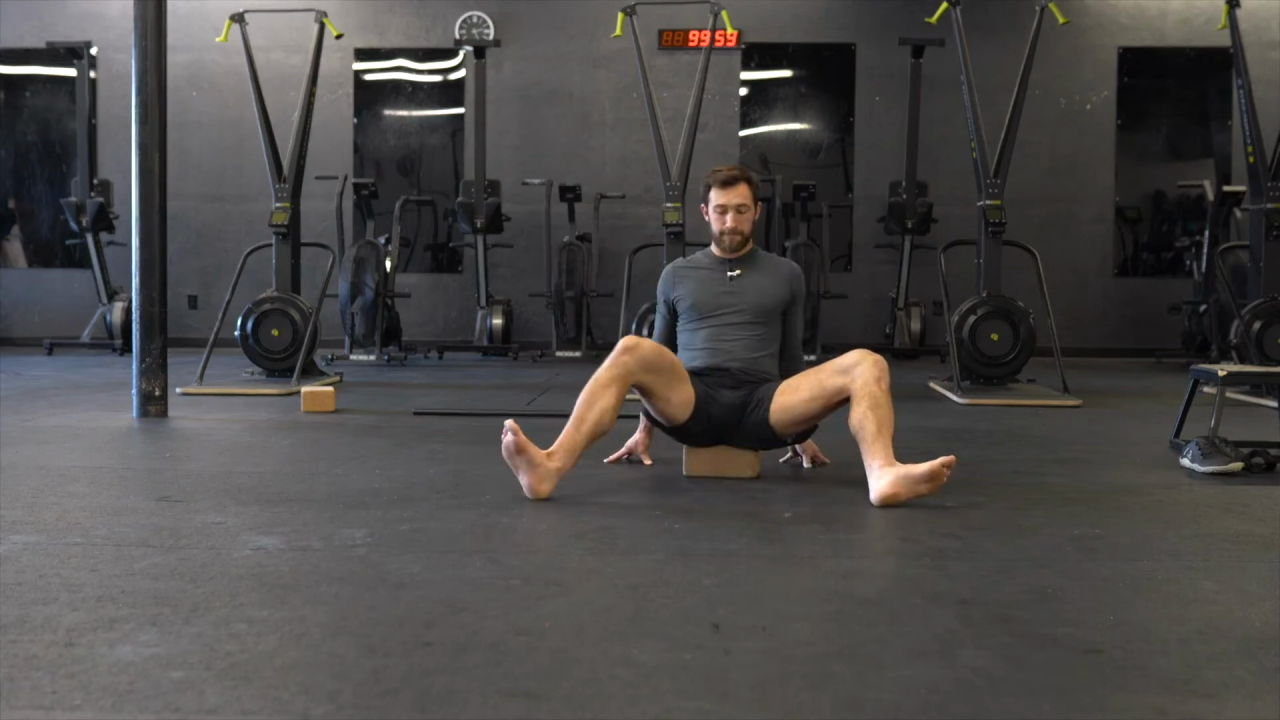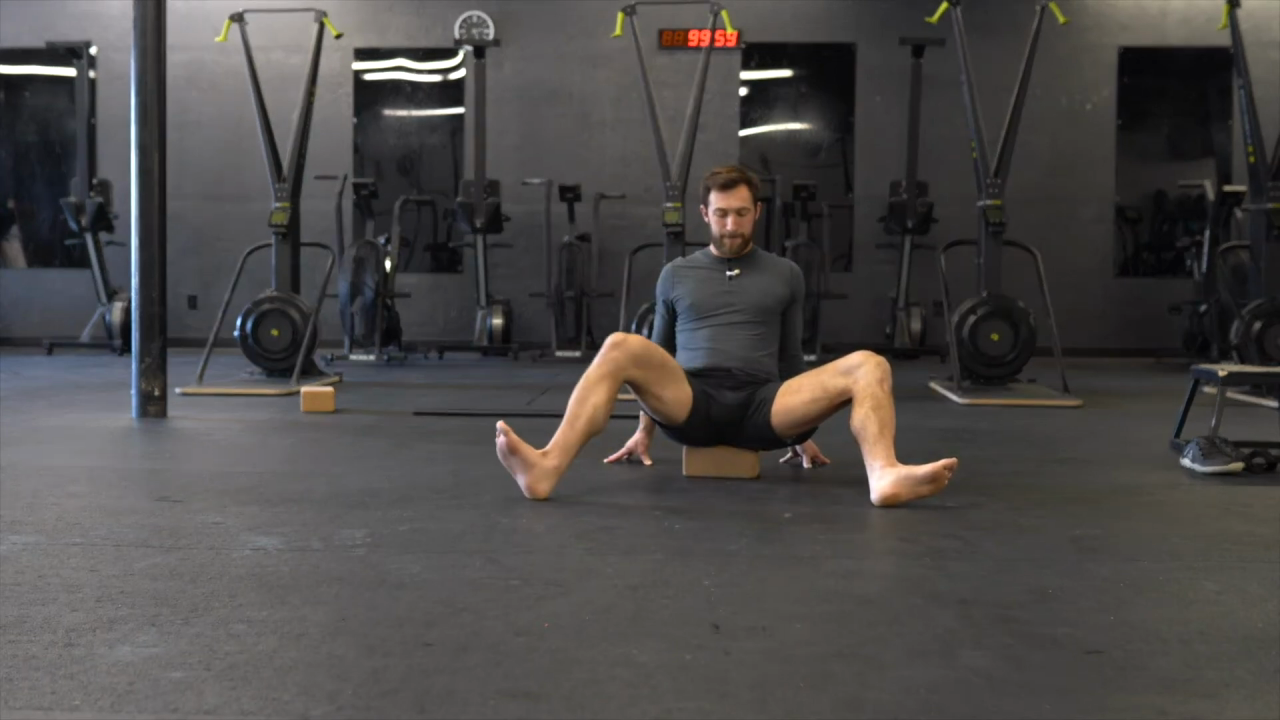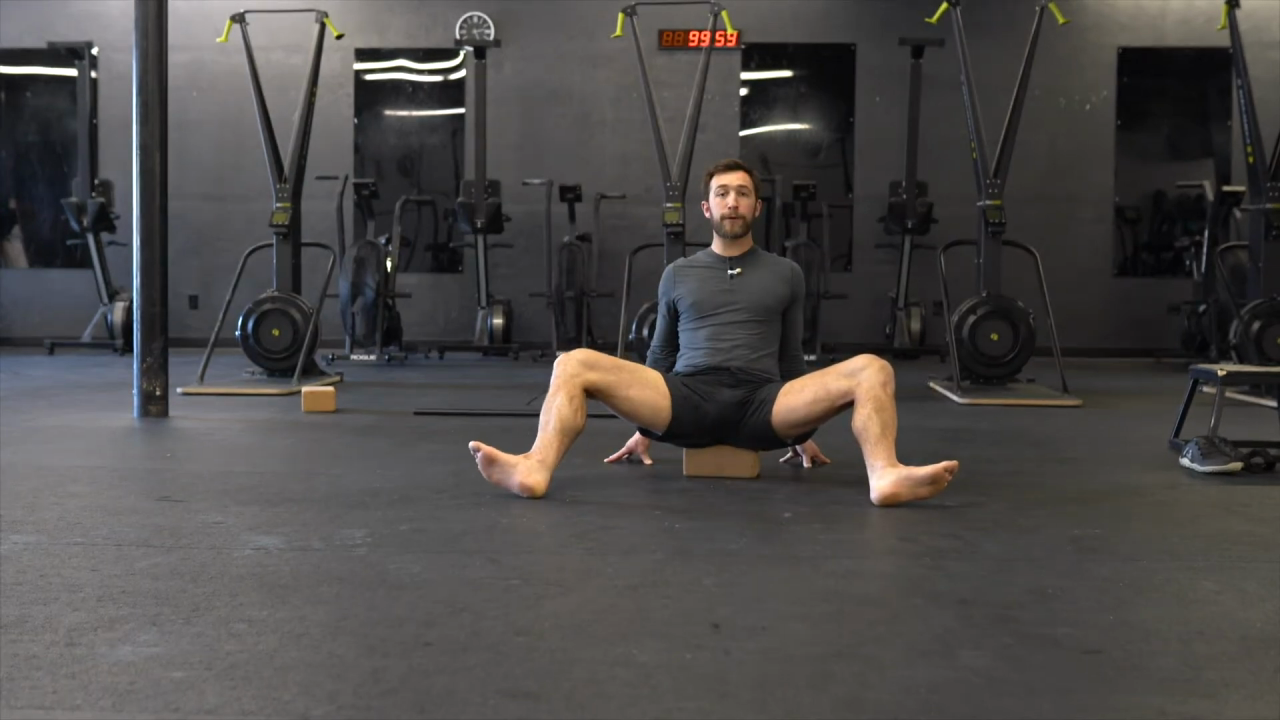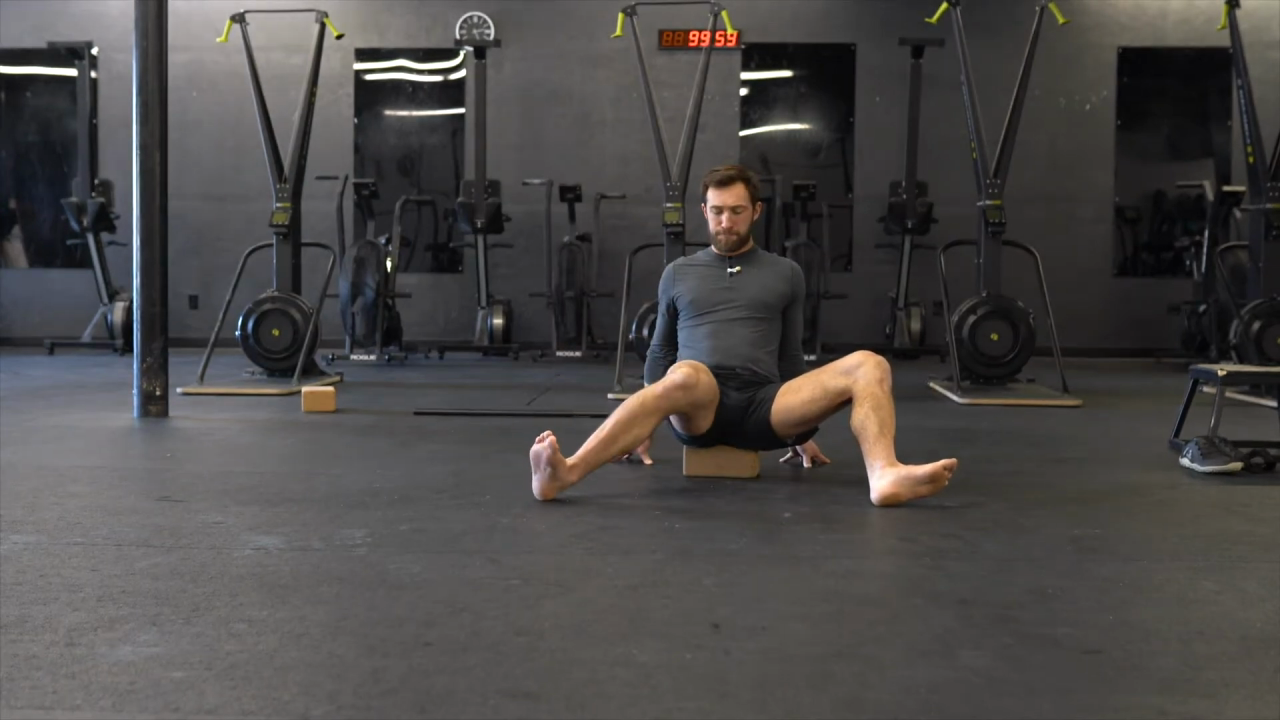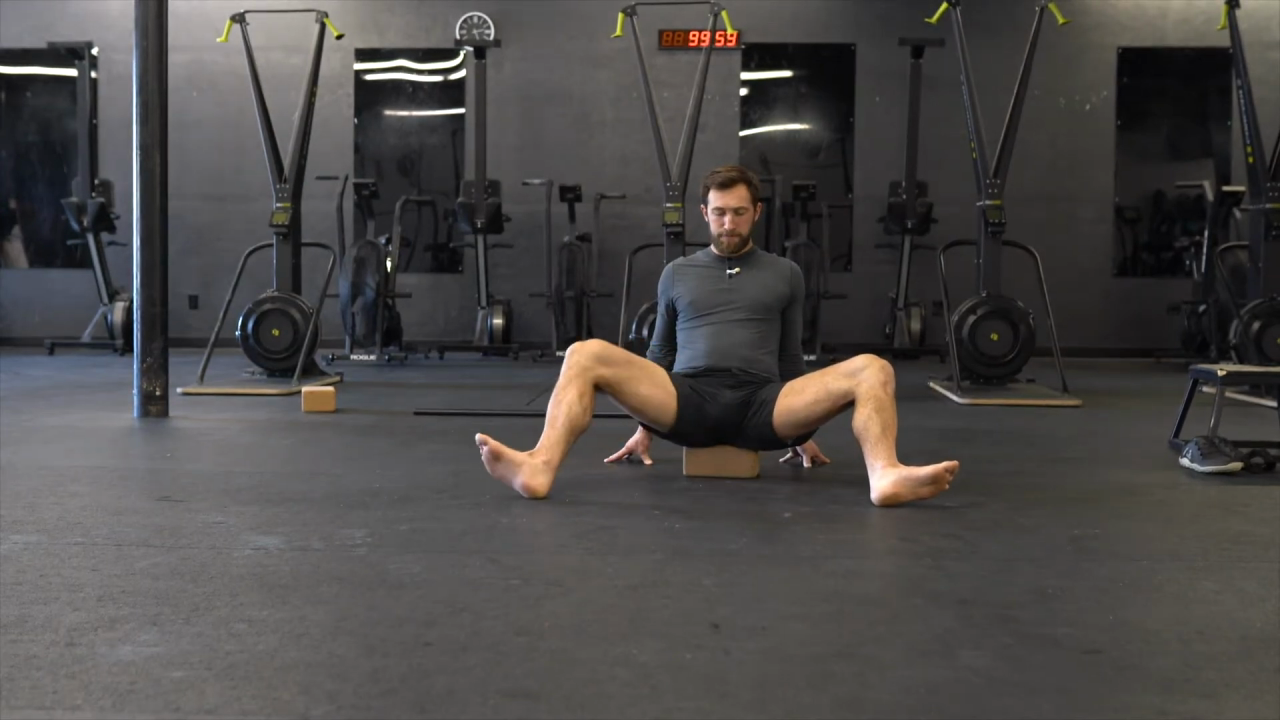
dt=1s
person 1, frame 1
left shoulder: (785, 275)
right shoulder: (677, 275)
left elbow: (790, 358)
right elbow: (662, 354)
left wrist: (801, 429)
right wrist: (645, 430)
left hip: (760, 407)
right hip: (691, 404)
left knee: (866, 365)
right knee: (634, 351)
left ankle: (883, 475)
right ankle: (551, 468)
person 1, frame 2
left shoulder: (785, 274)
right shoulder: (676, 275)
left elbow: (789, 359)
right elbow: (660, 355)
left wrist: (800, 430)
right wrist: (644, 429)
left hip: (760, 406)
right hip: (690, 406)
left knee: (868, 366)
right knee: (622, 347)
left ankle: (884, 476)
right ankle: (549, 468)
person 1, frame 3
left shoulder: (785, 274)
right shoulder: (677, 274)
left elbow: (790, 358)
right elbow: (662, 355)
left wrist: (801, 429)
right wrist: (644, 427)
left hip: (759, 405)
right hip: (689, 401)
left knee: (873, 370)
right knee: (575, 363)
left ankle: (885, 475)
right ankle: (537, 468)
person 1, frame 4
left shoulder: (785, 274)
right shoulder: (678, 274)
right elbow: (661, 353)
left wrist: (801, 429)
right wrist: (645, 429)
left hip: (762, 406)
right hip: (696, 410)
left knee: (868, 366)
right knee: (688, 376)
left ankle: (884, 475)
right ankle: (567, 473)
person 1, frame 5
left shoulder: (785, 274)
right shoulder: (677, 274)
left elbow: (789, 358)
right elbow: (660, 354)
left wrist: (800, 429)
right wrist: (644, 426)
left hip: (759, 404)
right hip: (691, 401)
left knee: (872, 370)
right knee: (585, 356)
left ankle: (885, 477)
right ankle: (541, 468)
